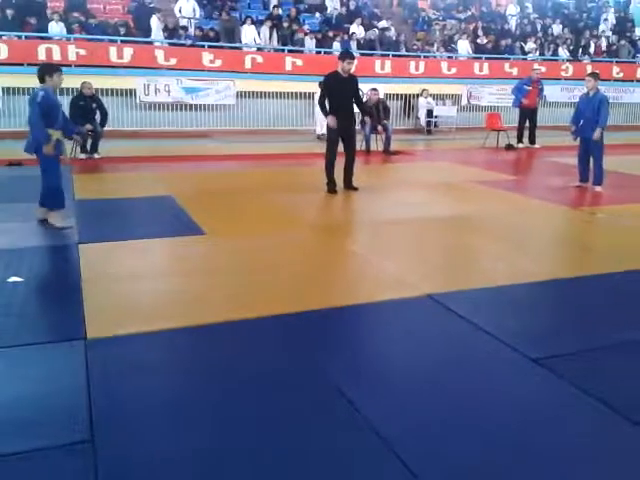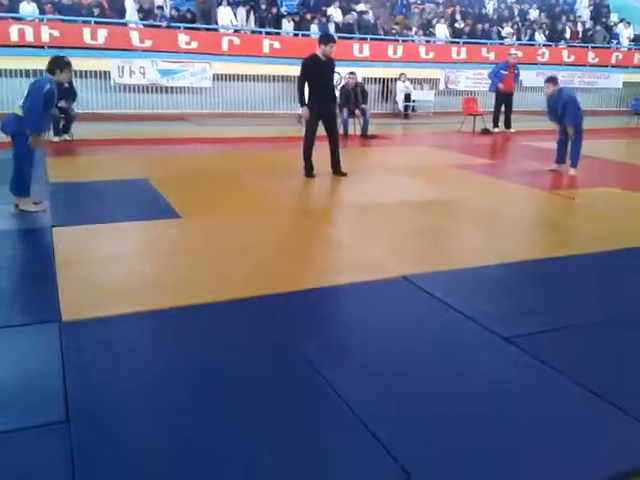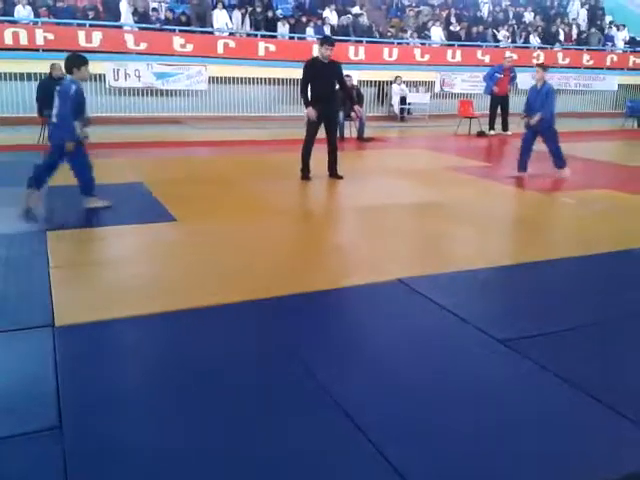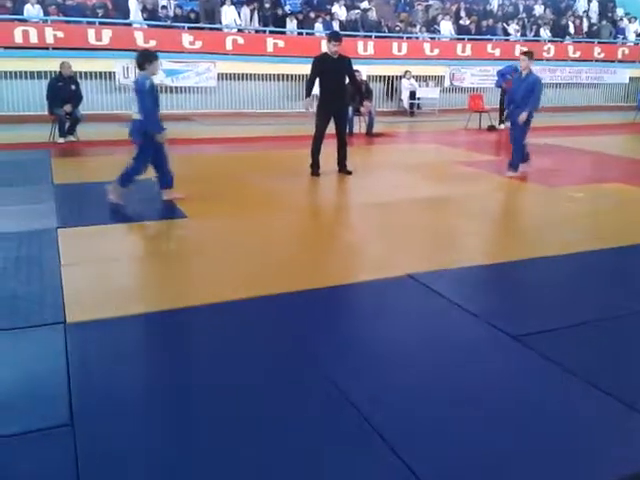
dt=0.5s
person 1, frame 1
left shoulder: (51, 96)
right shoulder: (39, 96)
left elbow: (62, 120)
right elbow: (35, 121)
left wrist: (74, 133)
right wrist: (44, 142)
left hip: (52, 143)
right hip: (45, 144)
left knee: (51, 178)
right knee: (53, 178)
left ankle: (44, 211)
right ankle: (53, 215)
person 1, frame 2
left shoulder: (50, 86)
right shoulder: (43, 85)
left elbow: (43, 112)
right elbow: (32, 110)
left wrist: (38, 132)
right wrist: (34, 133)
left hip: (23, 126)
right hip: (20, 126)
left knee: (24, 162)
right knee: (24, 163)
left ankle: (21, 198)
right ankle: (23, 201)
person 1, frame 3
left shoulder: (71, 86)
right shoulder: (70, 88)
left elbow: (77, 113)
right elbow: (65, 115)
left wrist: (82, 130)
right wrist: (69, 138)
left hip: (63, 131)
right hip: (65, 132)
left knee: (50, 164)
right knee: (82, 164)
left ankle: (32, 191)
right ankle: (89, 199)
person 1, frame 4
left shoulder: (142, 81)
right shoulder: (145, 83)
right elbow: (148, 111)
right wrist: (158, 131)
left hip: (145, 127)
right hip: (145, 129)
left knee: (160, 160)
right knee: (141, 162)
left ankle: (167, 191)
right ankle: (116, 188)
person 2, frame 1
left shoulder: (353, 79)
right shoulder: (330, 78)
left elbow: (358, 99)
right elbow: (321, 100)
left wrist: (365, 114)
right wrist: (327, 115)
left hip: (349, 122)
right hip: (334, 122)
left knee: (351, 153)
right knee: (331, 154)
left ankle: (348, 182)
right ankle: (331, 184)
person 2, frame 2
left shoulder: (331, 62)
right shoulder: (309, 62)
right elbow: (301, 84)
left wrist: (334, 102)
right wrist: (303, 106)
left hip: (329, 106)
right hip: (314, 106)
left knee: (334, 137)
right knee: (310, 138)
left ankle: (336, 167)
right ankle: (308, 168)
person 2, frame 3
left shoulder: (336, 65)
right shoulder: (310, 64)
left elbow: (343, 86)
right elbow: (304, 87)
left wrist: (354, 104)
right wrist: (308, 106)
left hip: (332, 109)
right hip: (316, 108)
left knee: (333, 141)
right knee: (309, 140)
left ankle: (333, 170)
right ankle: (305, 171)
person 2, frame 4
left shoulder: (346, 60)
right shoulder: (319, 60)
left elbow: (353, 81)
right elbow: (311, 79)
right wrist: (307, 96)
left hip: (342, 104)
right hip: (324, 104)
left knee: (342, 136)
right knee: (319, 135)
left ankle: (342, 166)
right ankle: (315, 167)
person 3, frame 1
left shoulder: (602, 98)
right shoulder: (583, 98)
left elbow: (604, 115)
right elbow: (578, 113)
left wrist: (599, 129)
right wrist: (573, 126)
left hip: (596, 133)
right hip: (584, 132)
left knee: (597, 159)
right knee: (582, 157)
left ankle: (597, 184)
right ankle: (583, 181)
person 3, frame 2
left shoulder: (567, 96)
right shoulder: (550, 97)
left elbow: (571, 114)
right elbow: (551, 113)
left wrist: (570, 128)
right wrist: (558, 124)
left hip: (575, 121)
right hip: (563, 120)
left knee: (575, 142)
right knee: (561, 141)
left ankle: (573, 167)
right ankle: (559, 164)
person 3, frame 3
left shoulder: (549, 89)
right shoulder: (532, 89)
left elbow: (549, 106)
left wrist: (538, 116)
right wrist: (525, 116)
left hip: (545, 122)
right hip: (532, 121)
left knee: (553, 146)
right knee: (525, 144)
left ankle: (562, 167)
right ankle: (521, 170)
person 3, frame 4
left shoulder: (535, 79)
right shoulder: (516, 77)
left elbow: (535, 98)
left wrist: (526, 112)
right wrist: (507, 108)
left hip: (524, 114)
right hip: (514, 112)
left knee: (517, 140)
right knee: (516, 140)
left ankle: (514, 168)
right ankle: (524, 160)
